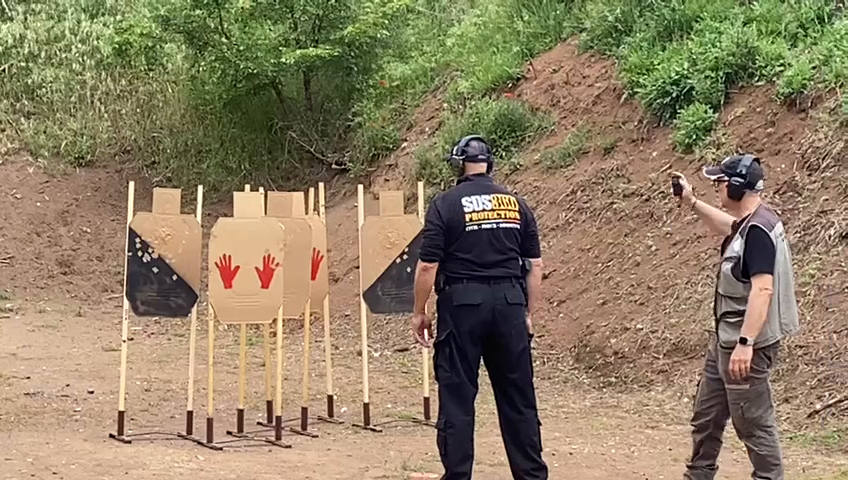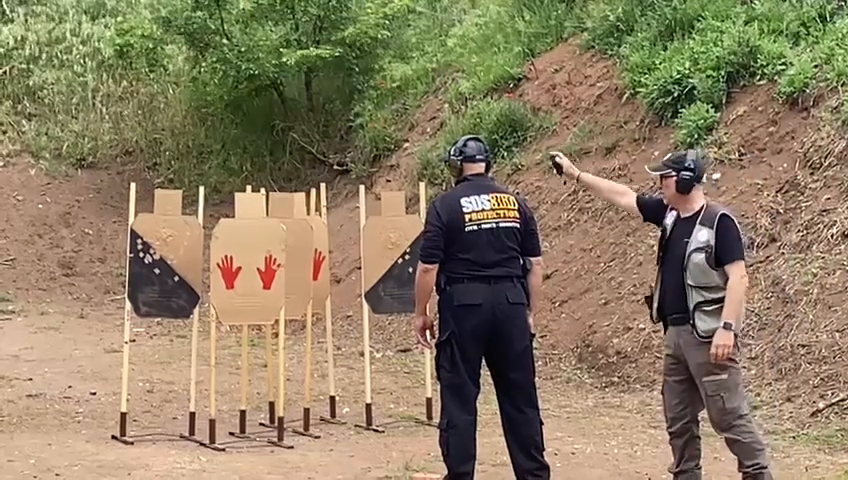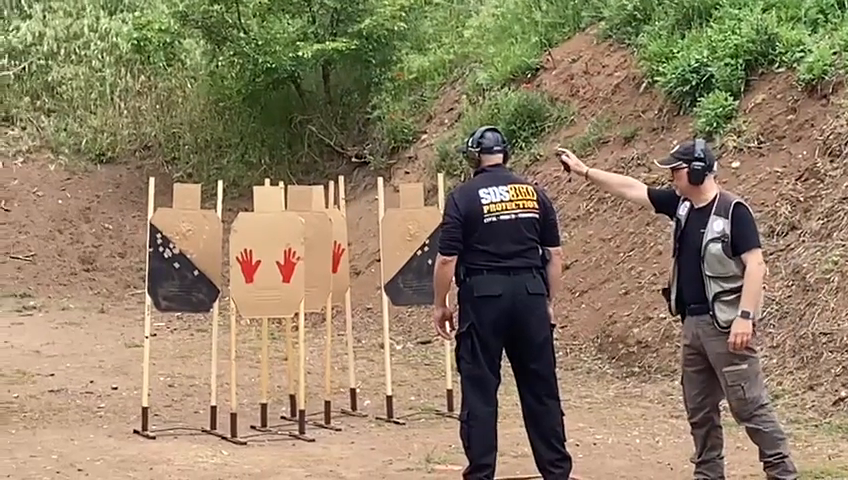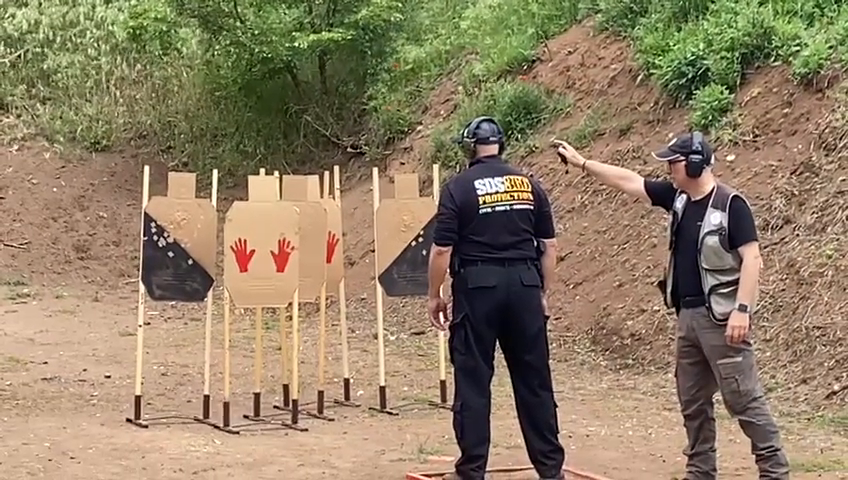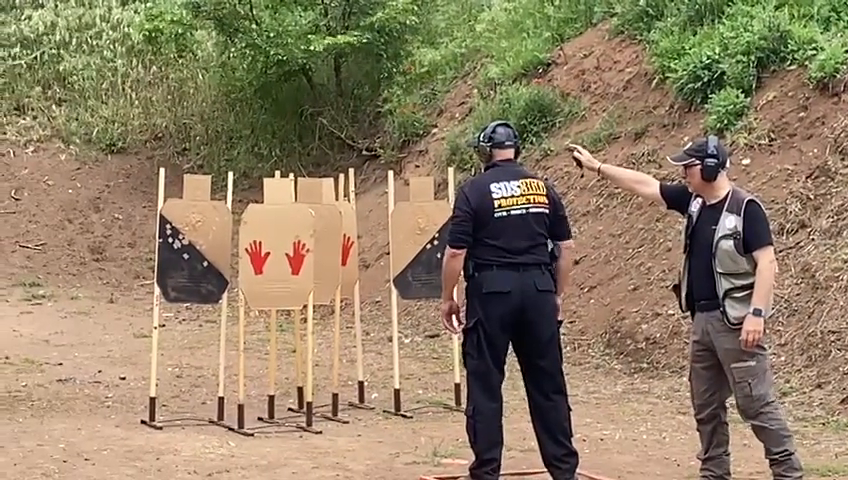
dt=1s
person 1, frame 1
left shoulder: (446, 203)
right shoulder: (516, 203)
left elbow: (428, 265)
right elbow: (535, 265)
left wrist: (419, 312)
right wrist: (528, 312)
left hip: (462, 304)
right hip: (508, 303)
left knee: (457, 396)
right knee: (518, 396)
person 1, frame 2
left shoulder: (445, 204)
right shoulder: (516, 203)
left elbow: (428, 267)
right elbow: (535, 264)
left wrist: (420, 313)
right wrist: (530, 311)
left hip: (463, 304)
right hip: (510, 303)
left knee: (459, 397)
right knee: (520, 396)
person 1, frame 3
left shoulder: (463, 196)
right shoulder: (534, 193)
left elbow: (447, 259)
right elbow: (554, 254)
left wrist: (440, 305)
right wrist: (549, 300)
left hip: (483, 295)
right hip: (529, 293)
left knee: (479, 389)
right knee: (541, 387)
person 1, frame 4
left shoulder: (458, 186)
right shoulder: (529, 184)
left elbow: (442, 249)
right elbow: (549, 244)
left wrist: (434, 295)
right wrist: (543, 290)
left hip: (477, 286)
right hip: (524, 285)
left knee: (473, 380)
right knee: (534, 379)
person 1, frame 5
left shoulder: (473, 189)
right shoulder: (542, 188)
left elbow: (455, 251)
right elbow: (565, 247)
left wrist: (447, 298)
right wrist: (558, 293)
left hip: (491, 289)
right hip: (537, 288)
left knee: (485, 384)
right knee: (548, 383)
person 2, frame 1
left shoulder: (759, 230)
right shoulder: (747, 222)
left elbow: (763, 290)
right elbow: (727, 225)
left wrist: (746, 343)
right wrist: (693, 202)
left hip: (746, 342)
right hip: (726, 338)
left knee: (752, 421)
right knee: (706, 414)
person 2, frame 2
left shoulder: (719, 221)
right shoulder: (669, 213)
left elbow: (738, 277)
right elbow: (623, 196)
left wrist: (727, 327)
right wrist: (576, 174)
left hip: (708, 335)
right hip: (675, 333)
left knee: (729, 416)
right knee: (678, 418)
person 2, frame 3
left shoulder: (733, 210)
right shoulder: (681, 204)
left elbow: (755, 265)
right elbow: (631, 188)
left wrist: (745, 316)
right wrist: (584, 171)
left hip: (724, 324)
right hip: (693, 323)
left knee: (750, 405)
right knee: (699, 408)
person 2, frame 4
left shoulder: (730, 203)
right shoulder: (677, 196)
left elbow: (751, 258)
right elbow: (629, 180)
left wrist: (742, 309)
right wrist: (582, 162)
left hip: (720, 317)
right hip: (687, 315)
left knee: (743, 398)
right knee: (692, 400)
person 2, frame 5
left shoulder: (745, 207)
right shoulder: (693, 201)
left elbow: (767, 262)
right elbow: (645, 184)
left wrist: (757, 313)
right wrist: (597, 166)
left hip: (735, 321)
right hip: (702, 320)
left knee: (756, 402)
right knee: (706, 405)
